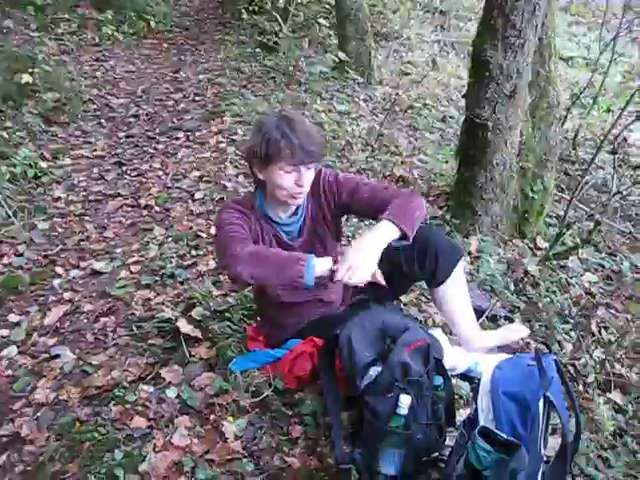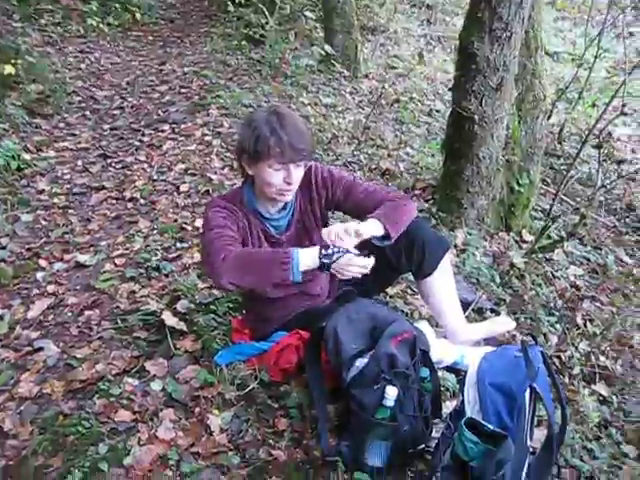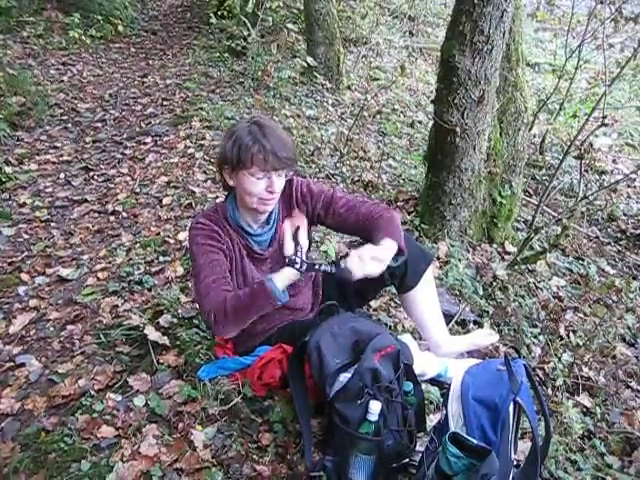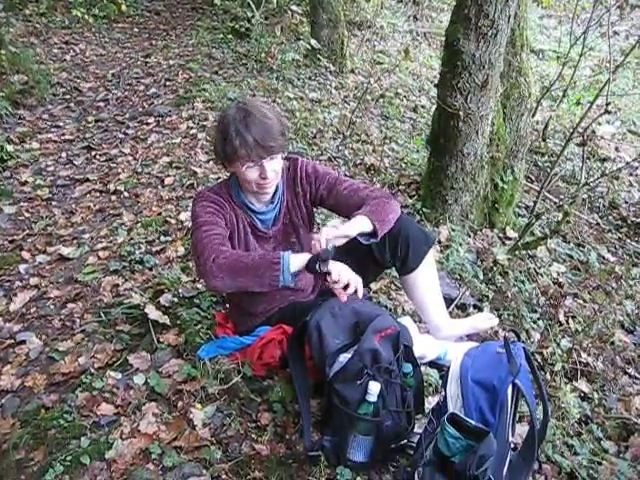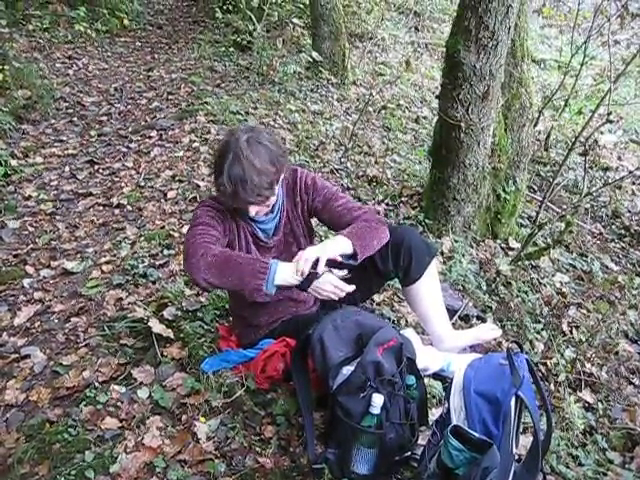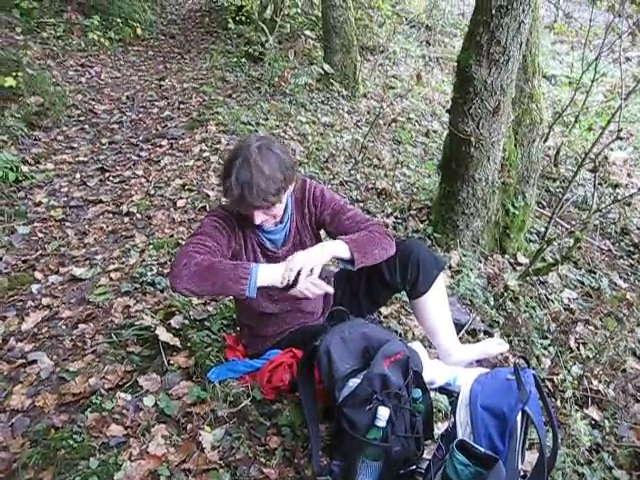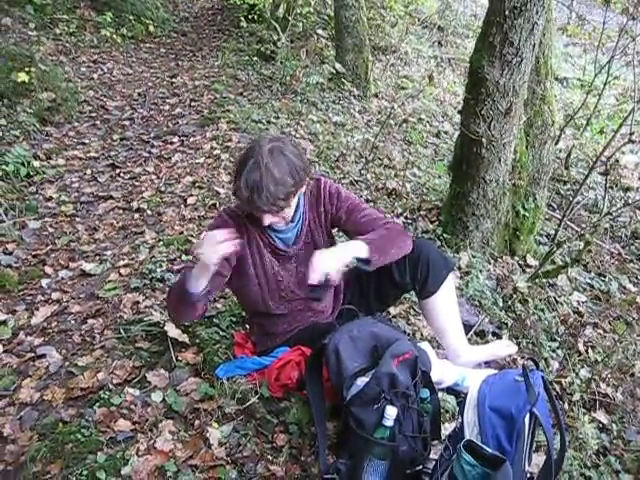
dt=0.7s
person 1, frame 1
left shoulder: (324, 186)
right shoulder: (238, 216)
left elbow: (411, 202)
right elbow: (240, 263)
left wrist: (373, 241)
right wrist: (333, 265)
left hip: (346, 294)
right hip: (300, 328)
left knee: (429, 241)
left ankle: (470, 340)
person 1, frame 2
left shoulder: (316, 179)
right shoulder: (226, 211)
left elbow: (402, 205)
right elbow: (222, 268)
left wrist: (360, 229)
right wrist: (321, 256)
left hip: (333, 285)
right hip: (285, 321)
left knee: (417, 233)
left ankle: (457, 332)
person 1, frame 3
left shoulder: (297, 194)
right shoulder: (209, 229)
left elbow: (383, 216)
right elbow: (220, 321)
left wrist: (383, 252)
right wrist: (290, 271)
left hip: (314, 299)
right hip: (269, 335)
left knee: (402, 248)
left ankle: (440, 344)
person 1, frame 4
left shoulder: (300, 174)
right shoulder: (213, 204)
left elbow: (384, 203)
right elbow: (214, 269)
left wrist: (349, 229)
right wrist: (309, 260)
left hip: (317, 281)
right hip: (269, 316)
left knee: (400, 229)
left ankle: (440, 327)
person 1, frame 5
left shoulder: (300, 184)
right shoulder: (214, 212)
left elbow: (374, 225)
right elbow: (199, 263)
left wrist: (331, 246)
right wrist: (297, 275)
left hip: (318, 293)
right hip: (273, 326)
left knee: (404, 240)
left ankle: (443, 339)
person 1, frame 6
left shoulder: (309, 195)
right shoulder: (225, 223)
left elbow: (382, 240)
right elbow: (183, 272)
left wrist: (328, 249)
right wrist: (275, 274)
left hip: (326, 299)
right hip: (282, 337)
left knee: (412, 253)
left ankle: (450, 352)
person 1, frame 7
left shoulder: (322, 193)
right shoulder: (232, 225)
left elbow: (399, 237)
right elbow: (179, 310)
left wrist: (347, 251)
right wrist: (204, 267)
left hip: (337, 299)
right hip: (293, 335)
left knee: (422, 254)
left ankle: (459, 353)
